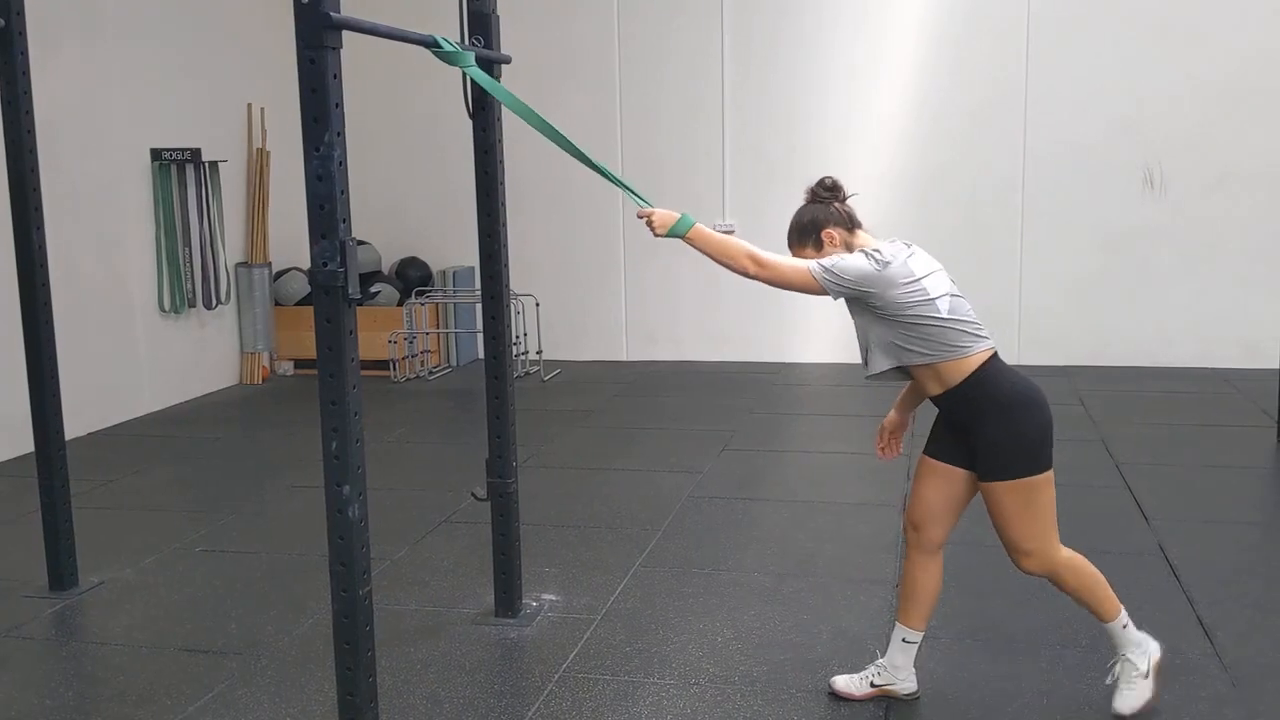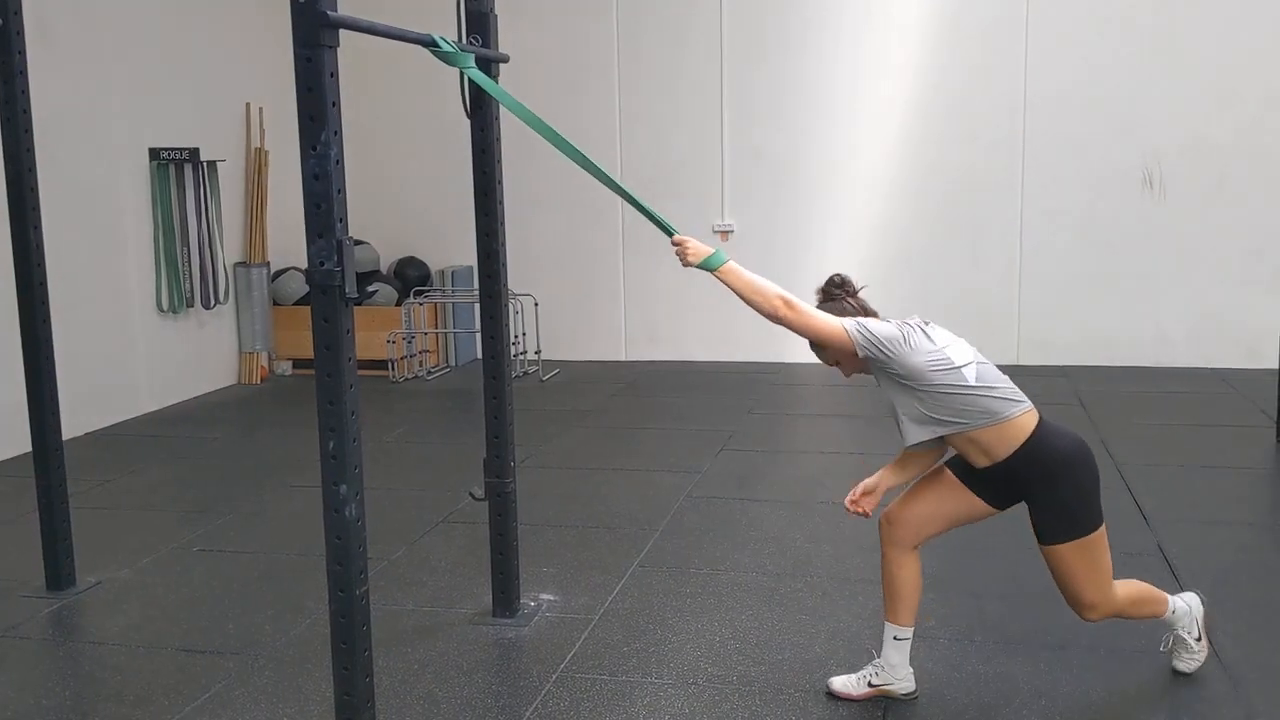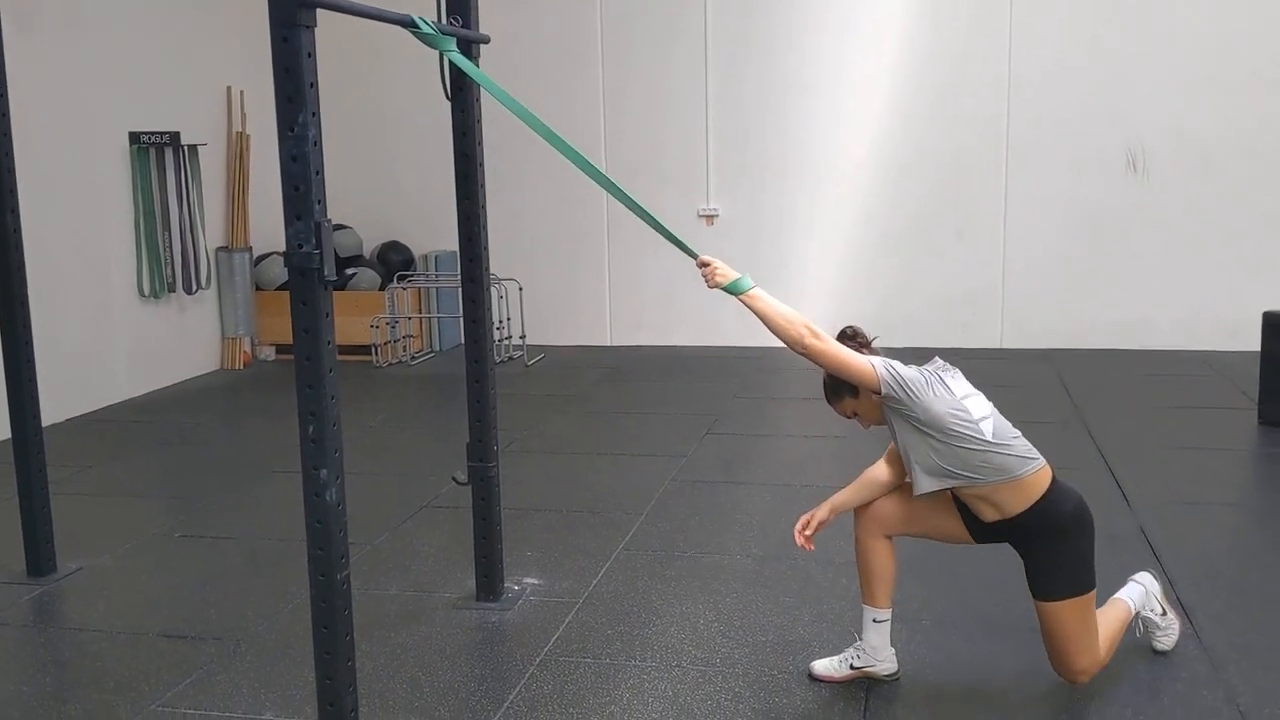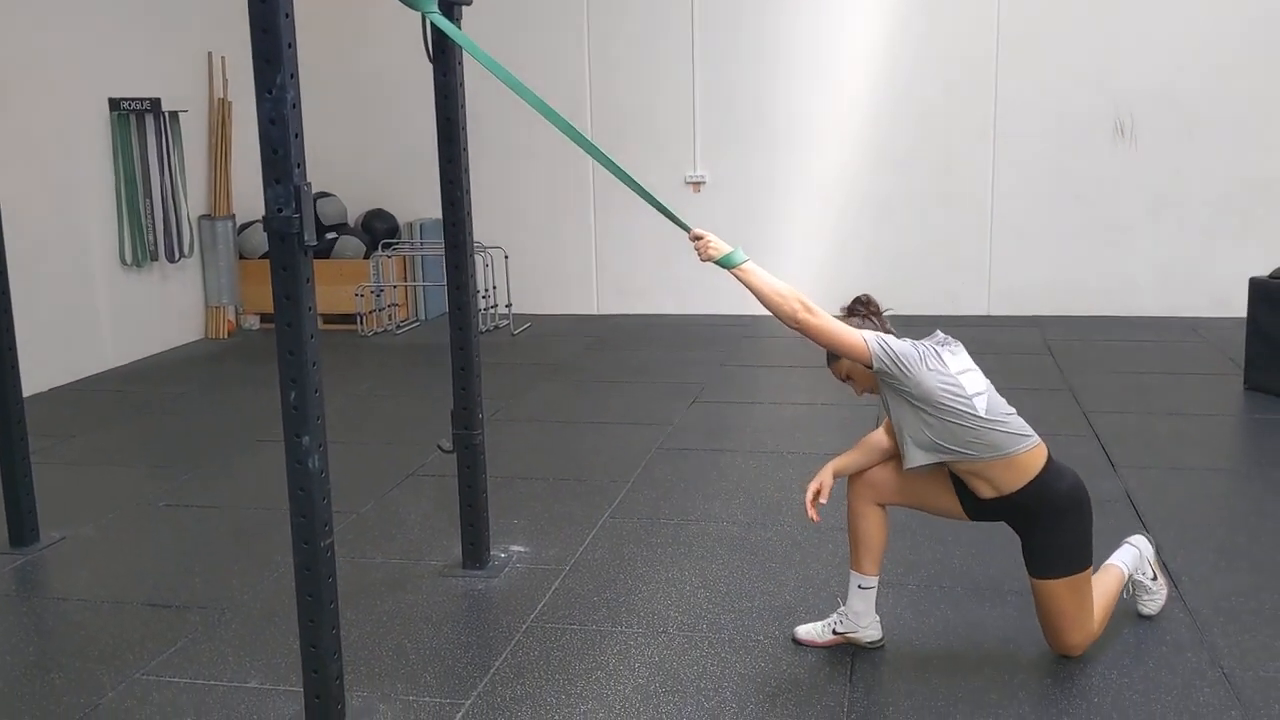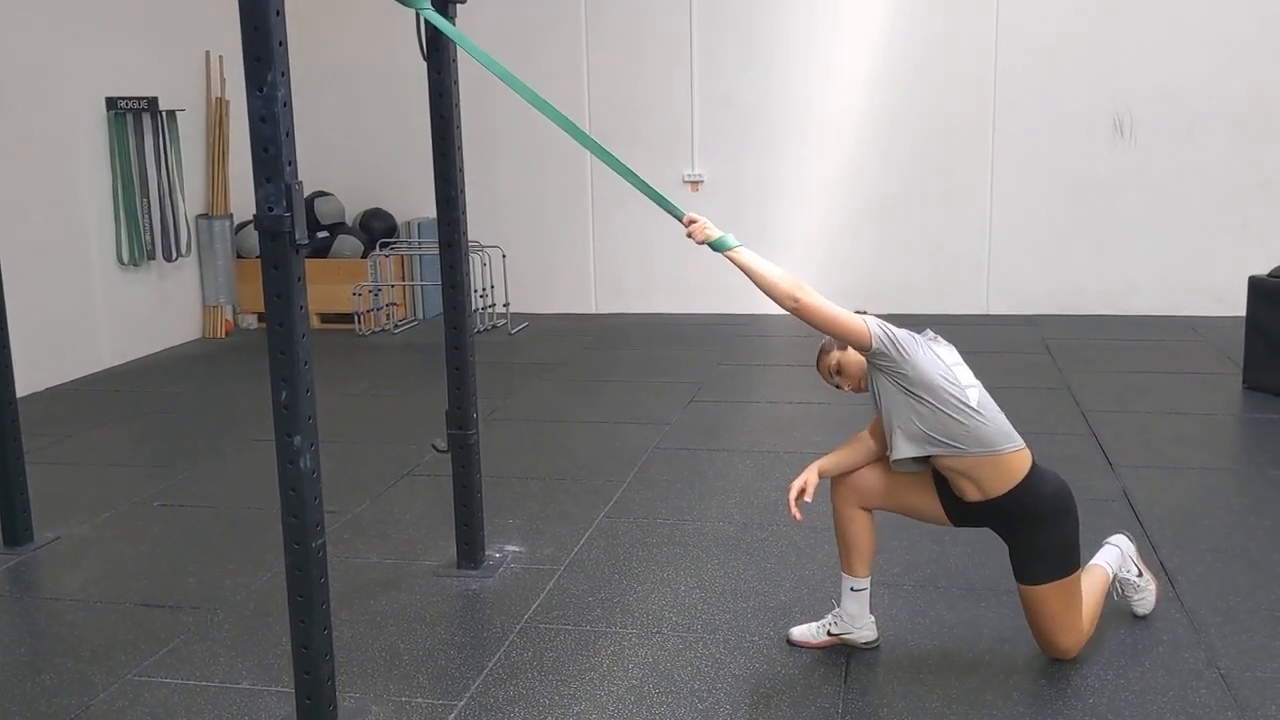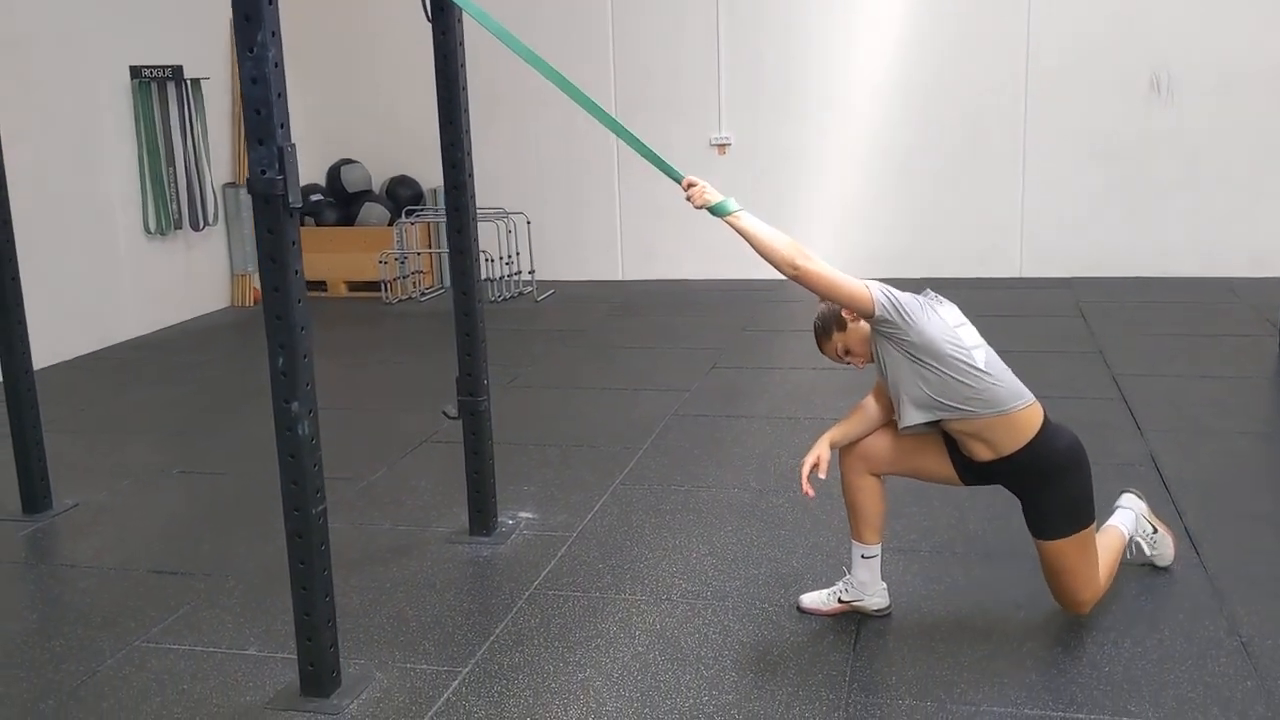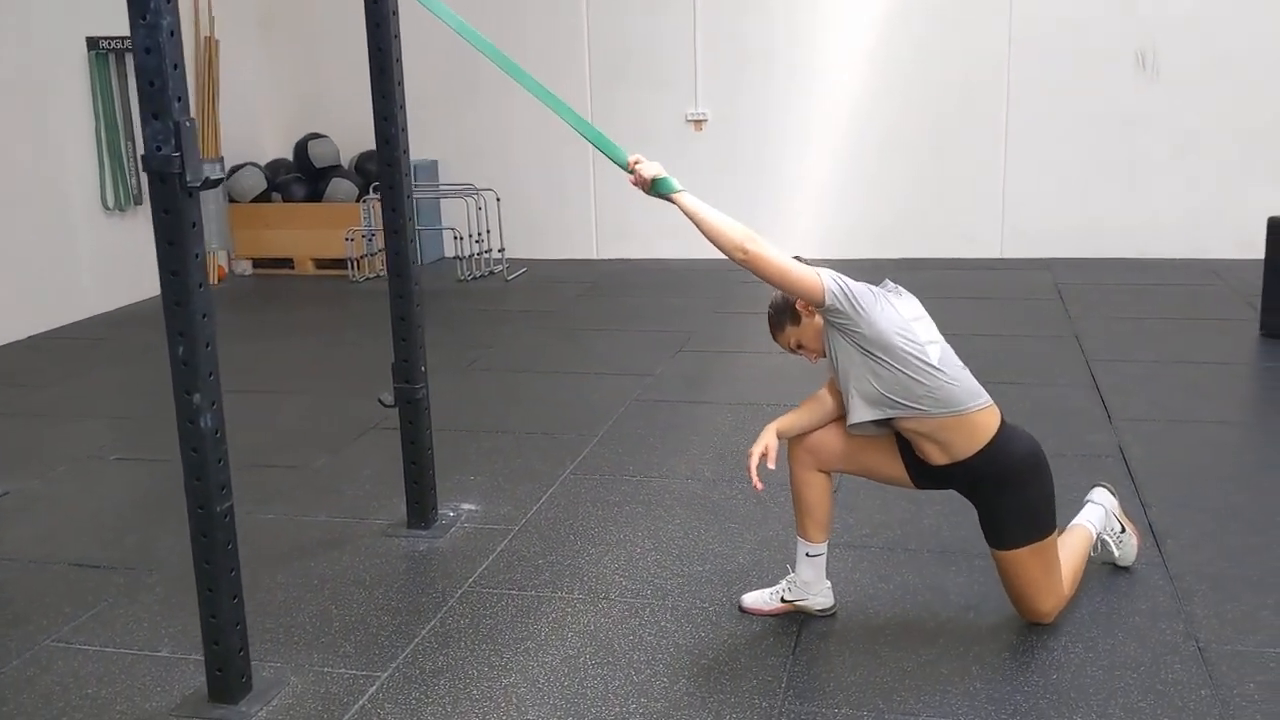
dt=0.7s
person 1, frame 1
left shoulder: (870, 270)
right shoulder: (894, 256)
left elbow: (756, 263)
left wrist: (681, 224)
right wrist: (901, 411)
left hip: (1005, 412)
right hip: (964, 414)
left knee: (1034, 554)
right knee: (921, 533)
left ankle: (1134, 650)
right ankle: (895, 672)
person 1, frame 2
left shoulder: (890, 341)
right shoulder: (903, 344)
left elbow: (785, 309)
right elbow: (940, 433)
left wrist: (715, 261)
right wrist: (885, 480)
left hip: (1052, 466)
right hip: (999, 464)
left knee: (1092, 601)
right knee: (898, 526)
left ankle: (1180, 610)
right ankle: (893, 671)
person 1, frame 3
left shoulder: (911, 387)
right shoulder: (911, 399)
left elbow: (809, 341)
right elbow: (894, 467)
left wrist: (740, 285)
right wrist: (829, 507)
left hip: (1051, 522)
right hip: (991, 508)
left knee: (1078, 667)
right knee: (873, 515)
left ankle: (1139, 596)
right ankle: (875, 654)
person 1, frame 4
left shoulder: (903, 359)
right shoulder: (914, 365)
left elbow: (802, 314)
right elbow: (891, 436)
left wrist: (732, 259)
right wrist: (833, 468)
left hip: (1049, 501)
right hip: (987, 488)
left knee: (1071, 644)
right knee: (867, 482)
left ankle: (1130, 559)
right ankle: (859, 620)
person 1, frame 5
left shoulder: (897, 351)
right shoulder: (892, 379)
left elbow: (798, 299)
right elbow: (876, 441)
left wrist: (725, 243)
right wrist: (817, 469)
left hip: (1033, 507)
right hip: (967, 494)
left knee: (1063, 646)
right knee: (849, 485)
left ankle: (1113, 561)
right ankle: (854, 622)
person 1, frame 6
left shoulder: (900, 314)
right shoulder: (895, 338)
left elbow: (798, 264)
right elbow: (882, 403)
left wrist: (724, 207)
right wrist: (828, 440)
left hip: (1046, 461)
right hip: (978, 451)
left knee: (1079, 601)
right knee: (858, 452)
left ankle: (1128, 520)
right ankle: (865, 588)
person 1, frame 7
left shoulder: (853, 304)
right shoulder: (852, 327)
left elbow: (748, 249)
right elbow: (838, 395)
left wrist: (671, 188)
right wrist: (775, 428)
left hip: (1003, 468)
right hip: (935, 455)
left knee: (1040, 610)
right knee: (808, 445)
left ankle: (1096, 518)
right ankle: (810, 588)
